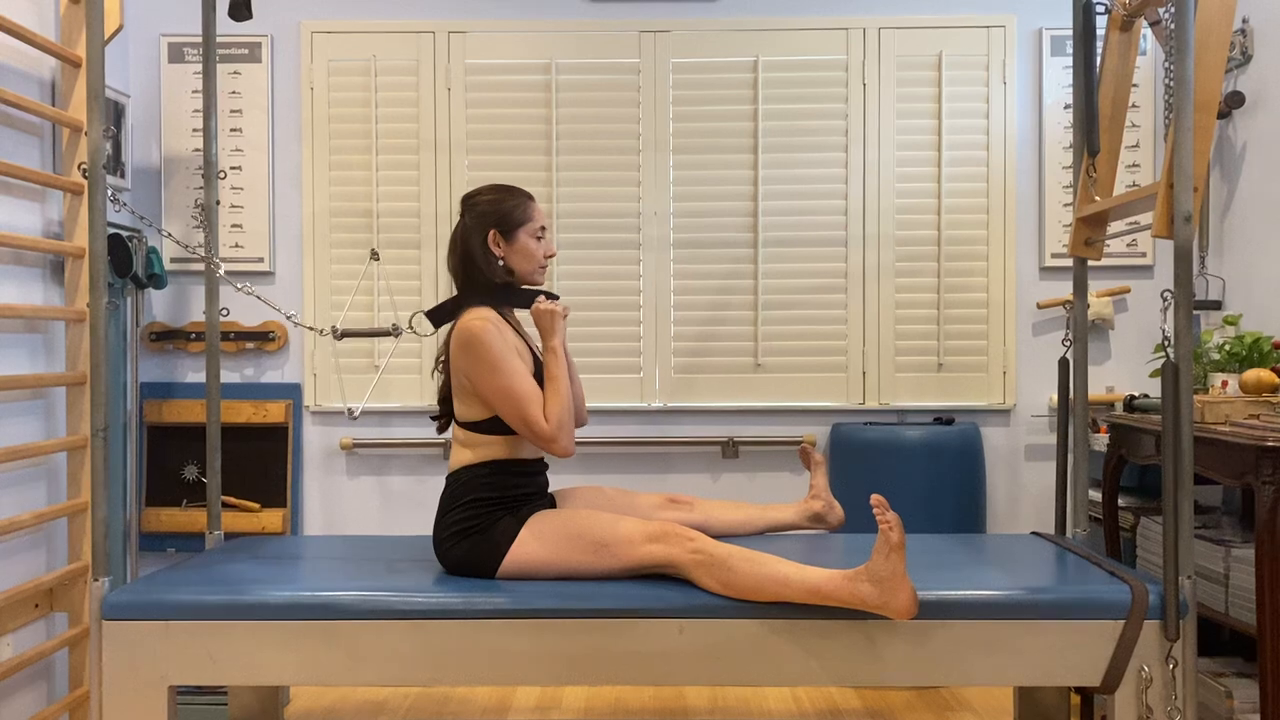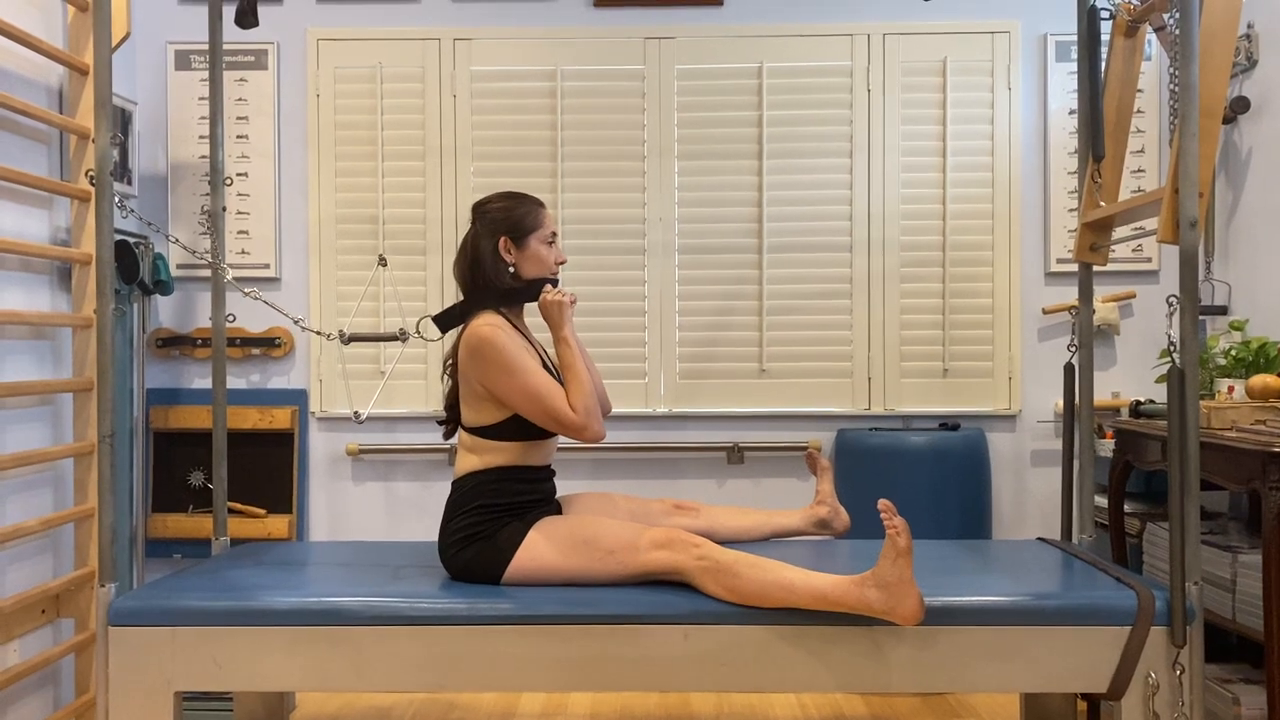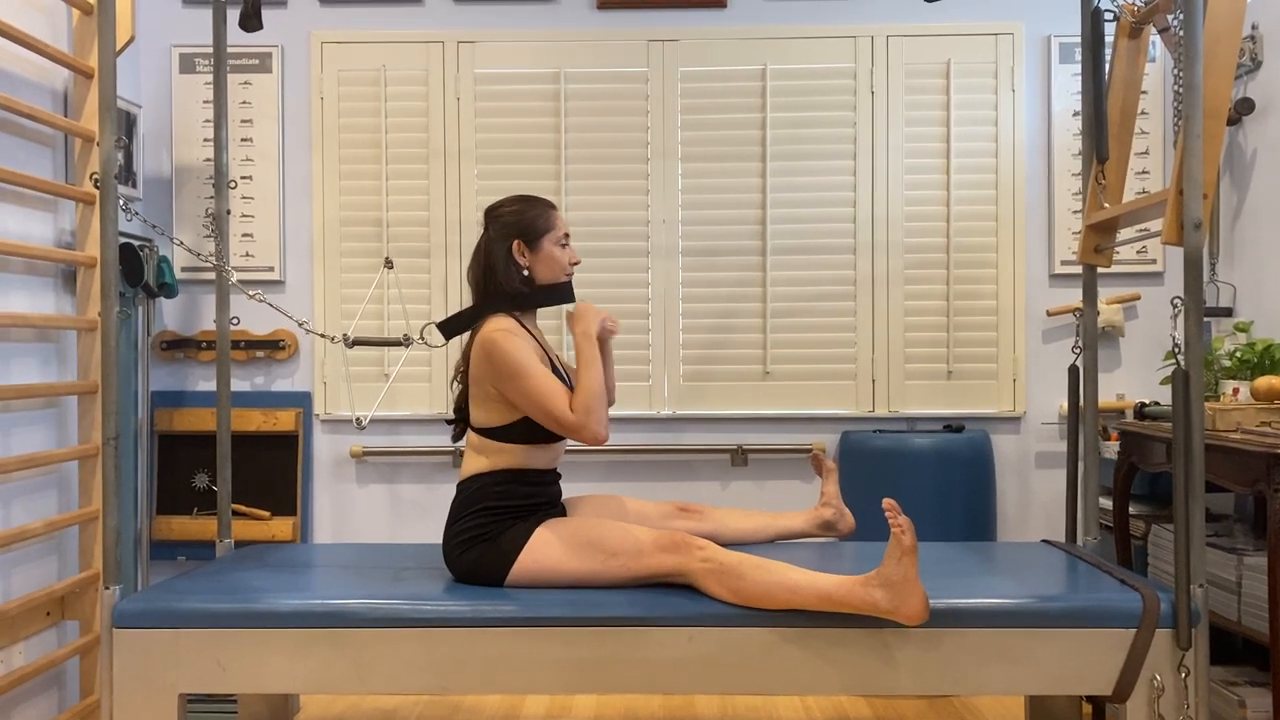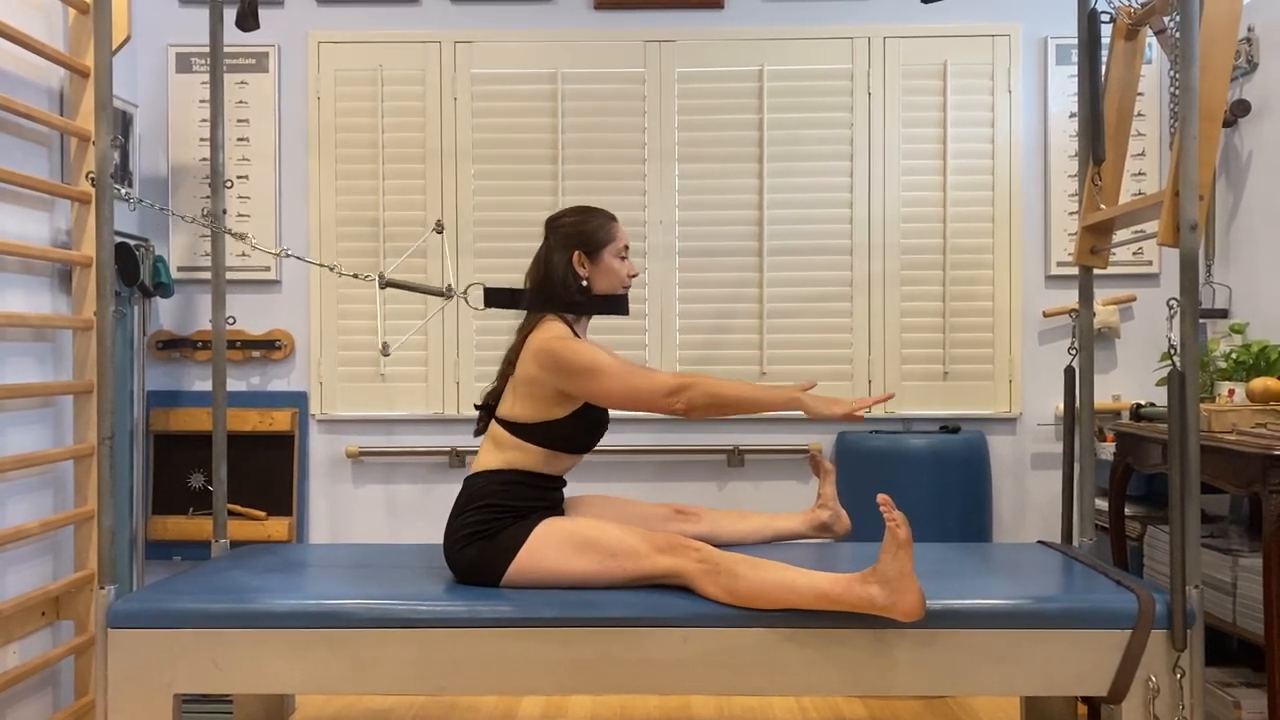
dt=1s
person 1, frame 1
left shoulder: (500, 321)
right shoulder: (479, 329)
left elbow: (576, 418)
right elbow: (557, 438)
left wrist: (555, 338)
right wrist: (552, 341)
left hip: (522, 506)
right hip: (484, 527)
left knee: (672, 507)
right knee: (673, 543)
left ankle: (810, 511)
person 1, frame 2
left shoulder: (510, 327)
right shoulder: (488, 335)
left elbow: (599, 408)
right elbow: (586, 425)
left wrist: (565, 330)
right wrist: (562, 333)
left hip: (529, 512)
right hip: (490, 534)
left knee: (676, 514)
right knee: (679, 550)
left ankle: (813, 516)
person 1, frame 3
left shoulder: (520, 330)
right shoulder: (500, 338)
left elbow: (599, 402)
right elbow: (590, 426)
left wrist: (599, 340)
right wrist: (583, 337)
left hip: (534, 512)
right hip: (494, 535)
left knee: (682, 517)
right knee: (685, 555)
left ankle: (818, 518)
person 1, frame 4
left shoulder: (562, 336)
right shoulder: (555, 346)
left elbow: (664, 384)
right elbow: (679, 397)
left wrist: (779, 394)
right wrist: (798, 400)
left hip: (529, 513)
right hip: (493, 534)
left knee: (681, 519)
right knee: (681, 557)
left ankle: (813, 519)
right ankle: (870, 592)
